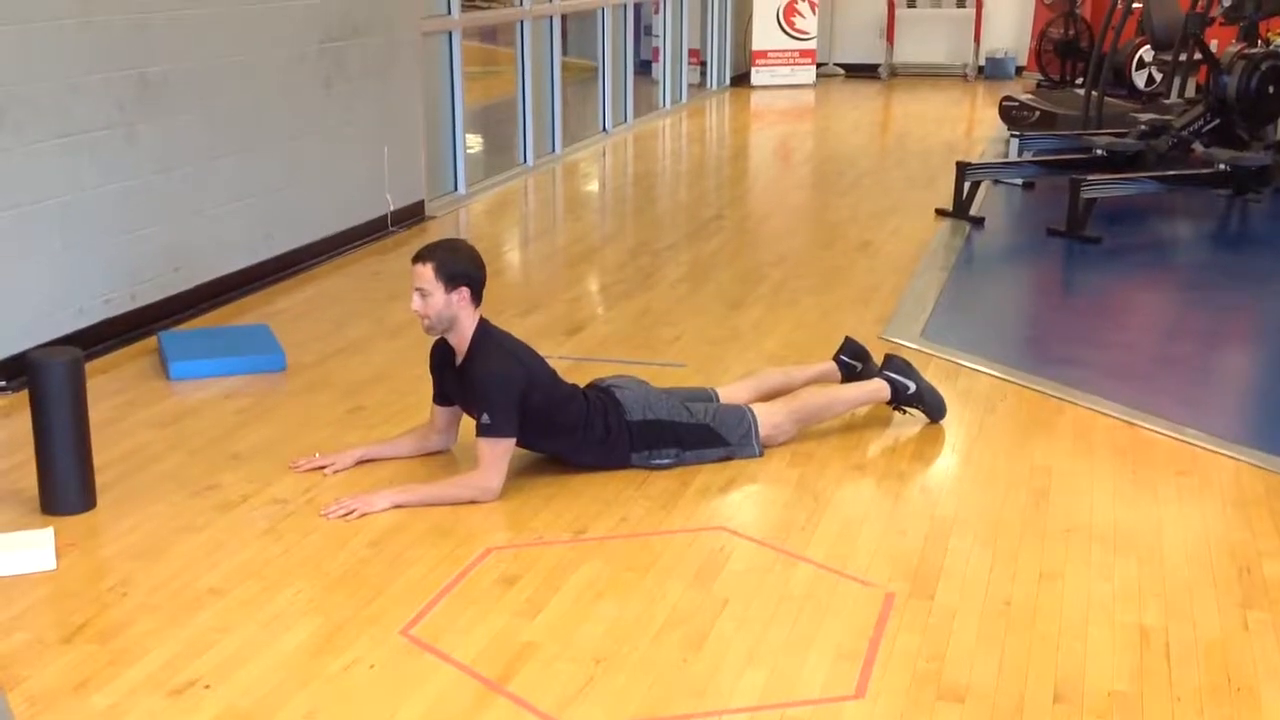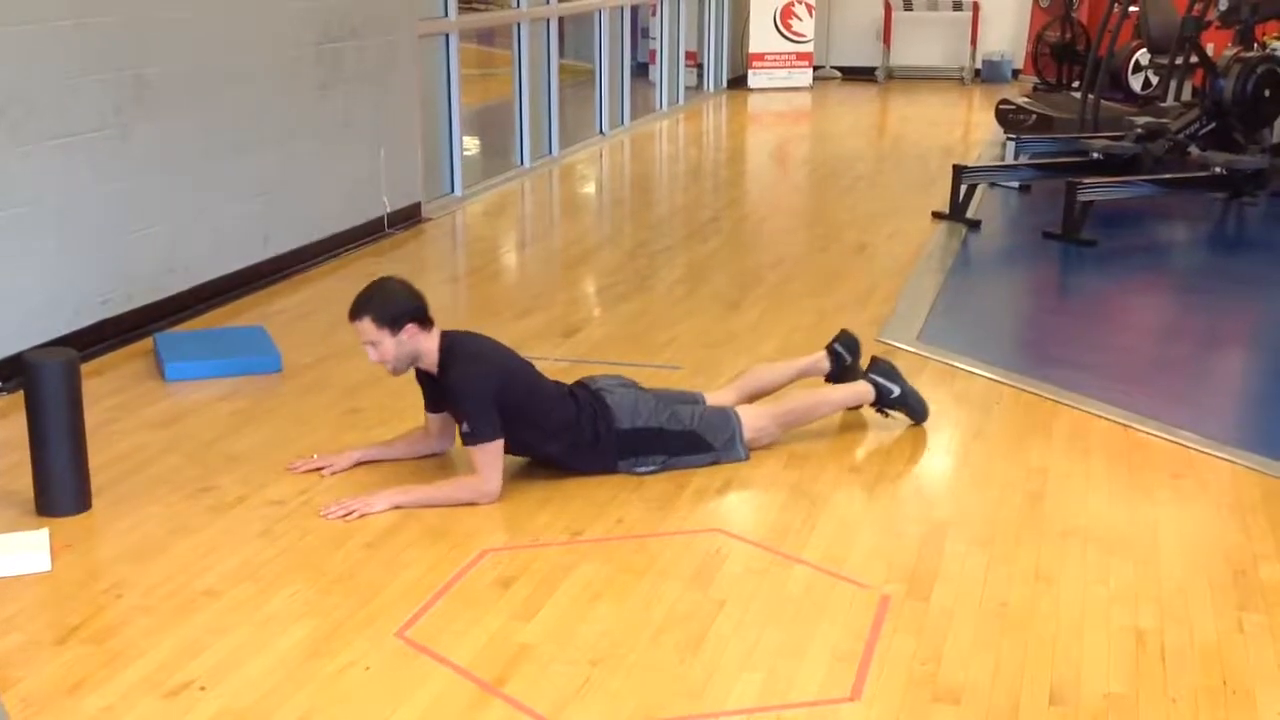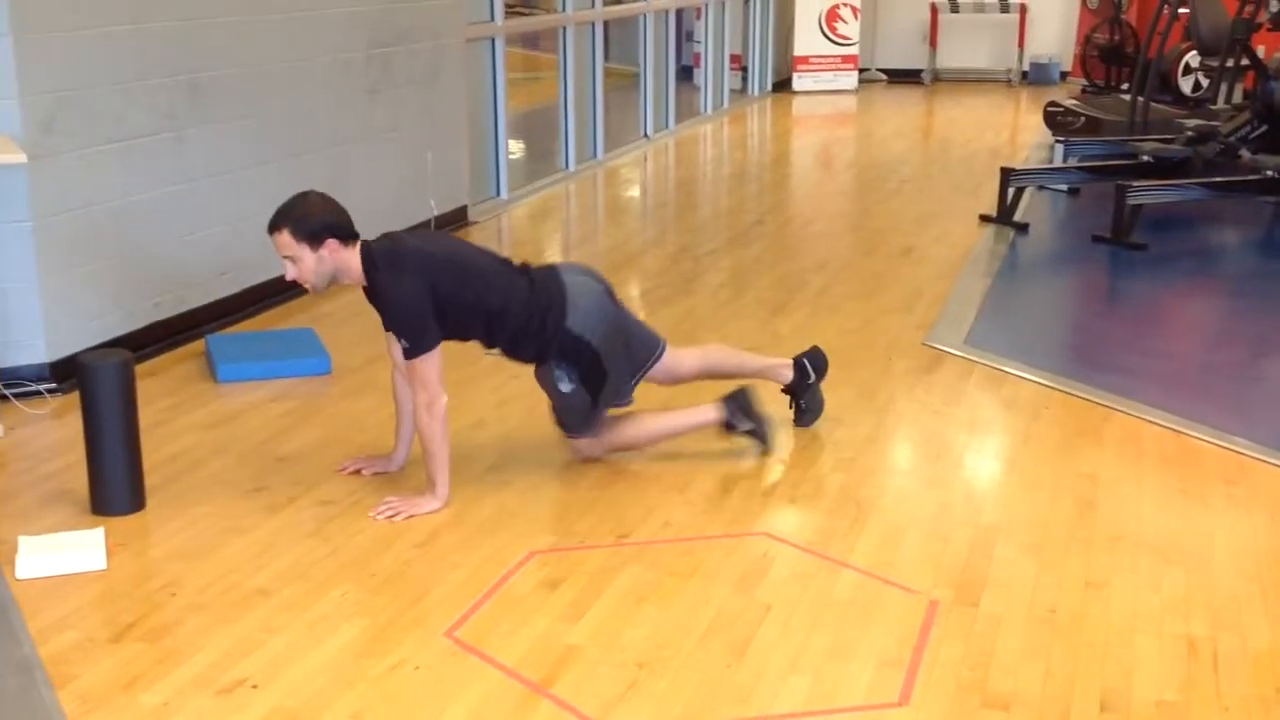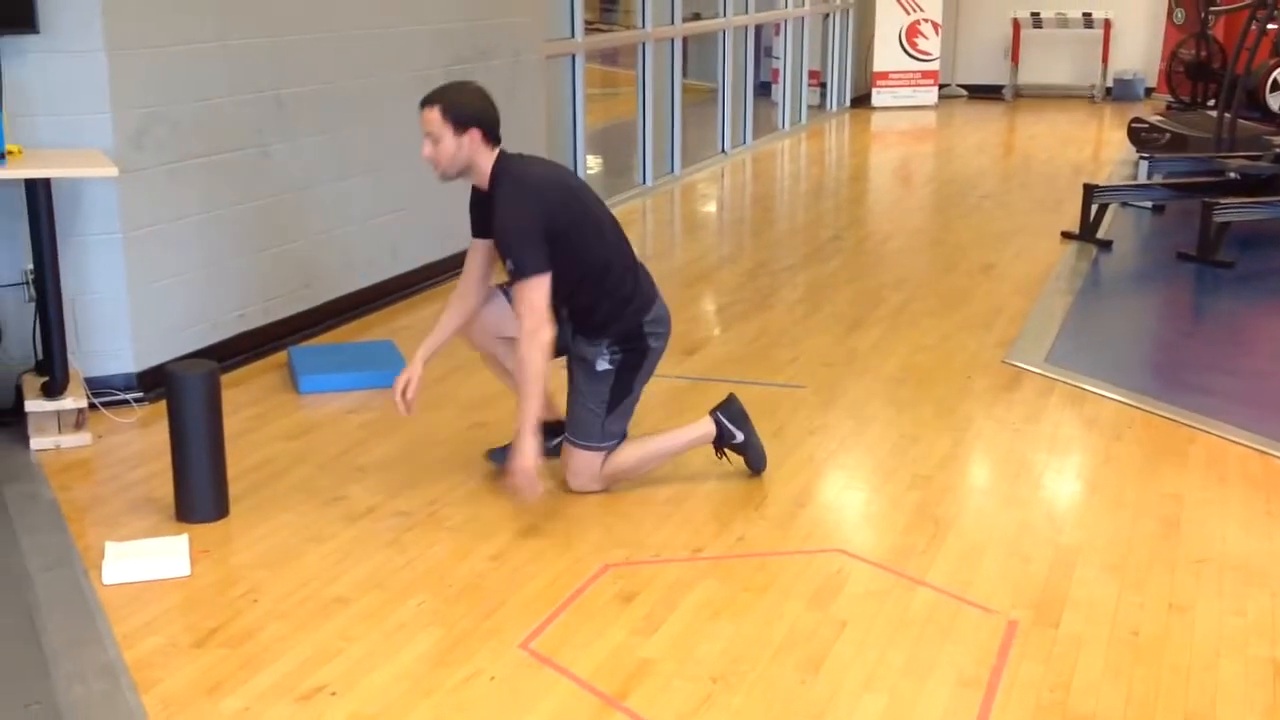
dt=1s
person 1, frame 1
left shoulder: (494, 368)
right shoulder: (448, 353)
left elbow: (487, 482)
right elbow: (438, 435)
left wrist: (388, 497)
right wrist: (358, 452)
left hip: (633, 430)
right hip: (611, 401)
left knee: (771, 426)
right knee: (735, 395)
left ankle: (889, 384)
right ankle: (841, 366)
person 1, frame 2
left shoulder: (468, 377)
right shoulder: (437, 361)
left elbow: (487, 485)
right elbow: (436, 436)
left wrist: (391, 497)
right wrist: (355, 455)
left hip: (619, 435)
right hip: (597, 399)
left knee: (757, 427)
right knee: (727, 398)
left ankle: (871, 386)
right ankle: (831, 358)
person 1, frame 3
left shoulder: (397, 285)
right shoulder: (385, 262)
left elbow: (431, 400)
right elbow: (404, 369)
left wrist: (437, 493)
right wrist: (397, 456)
left hip: (566, 322)
right hip: (566, 291)
left knee: (589, 440)
right knee: (673, 365)
left ankle: (724, 413)
right ankle: (794, 370)
person 1, frame 4
left shoulder: (516, 206)
right shoulder: (489, 191)
left elbow: (538, 330)
right elbow: (470, 286)
left wrist: (526, 439)
right wrist: (419, 358)
left hip: (623, 329)
left knee: (583, 476)
right knee: (478, 319)
left ankle: (716, 428)
right ankle: (552, 425)
